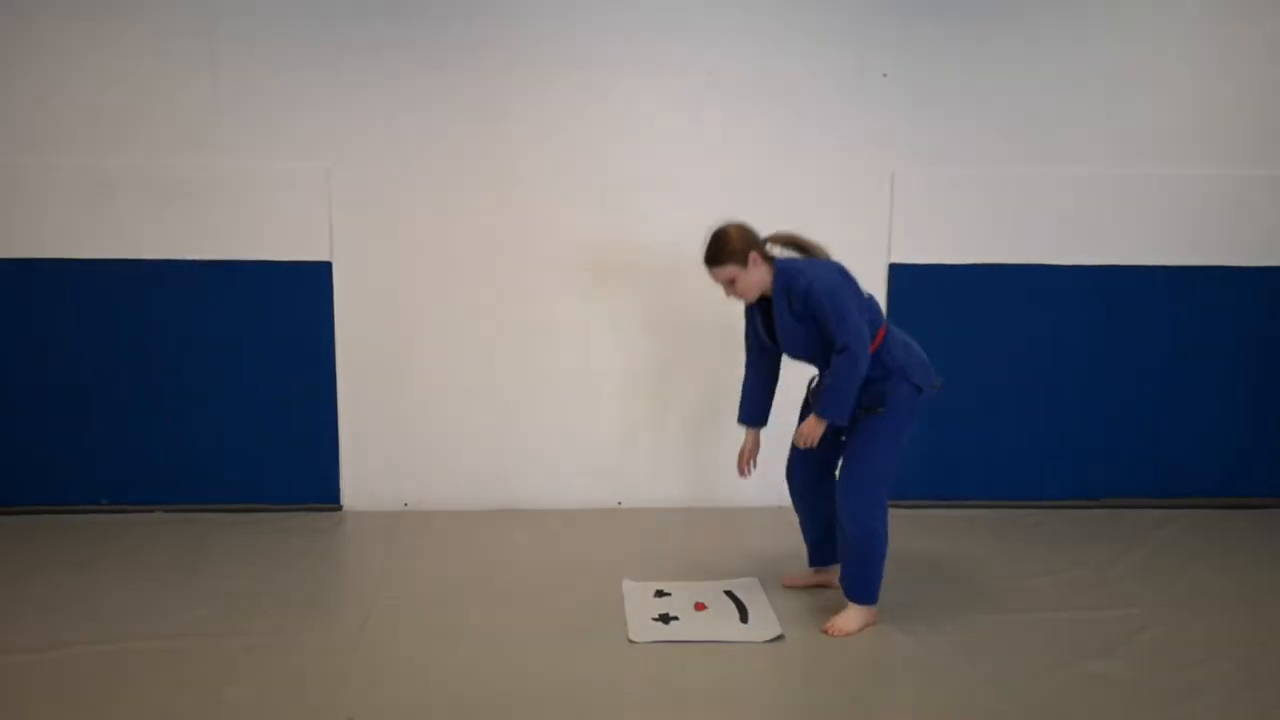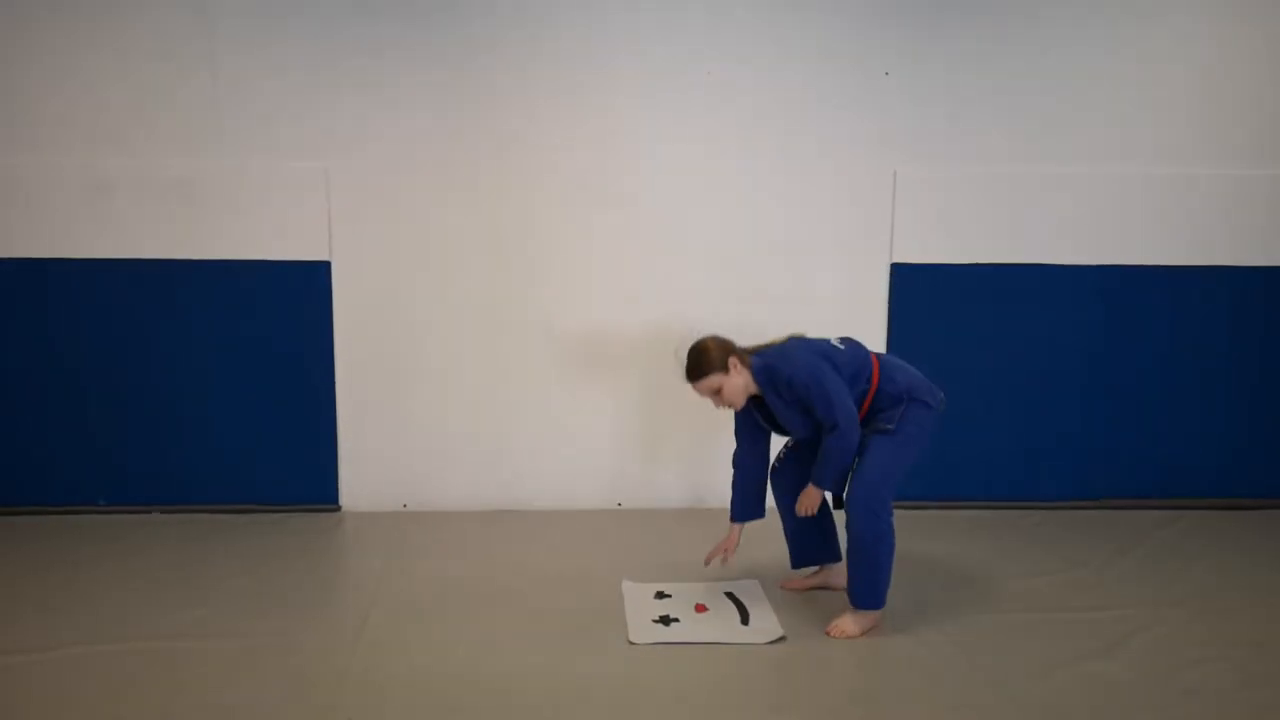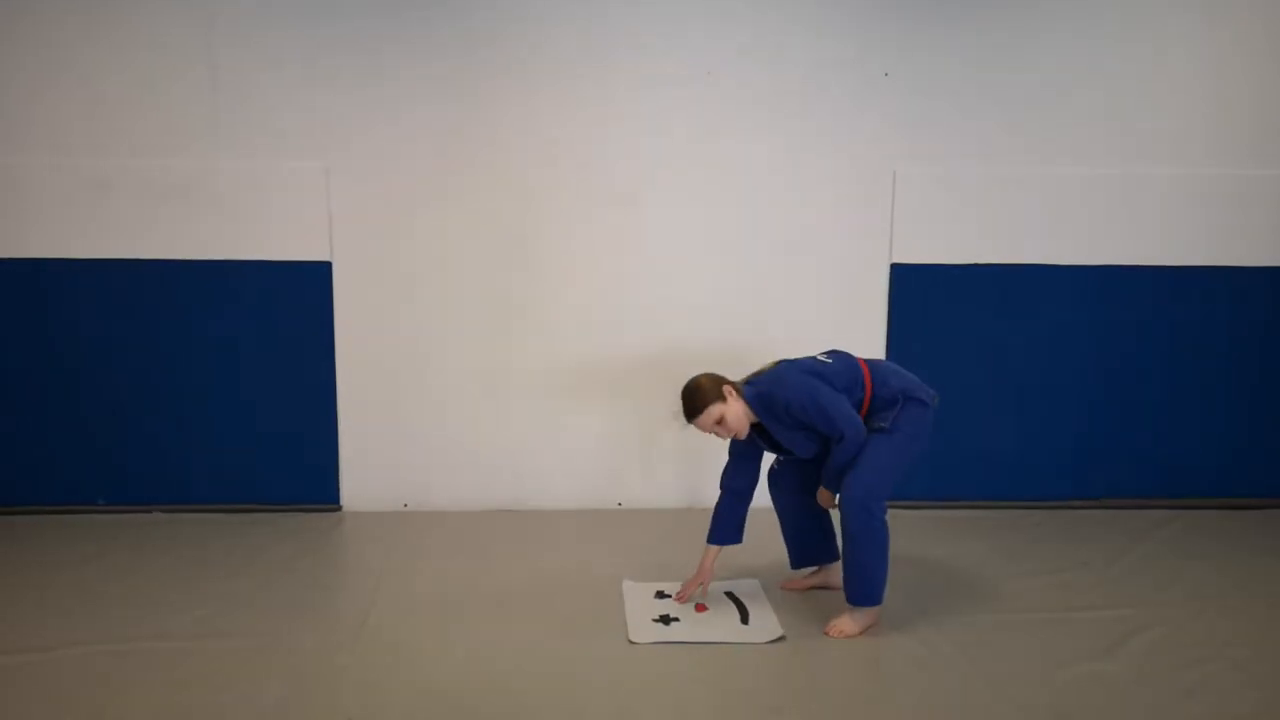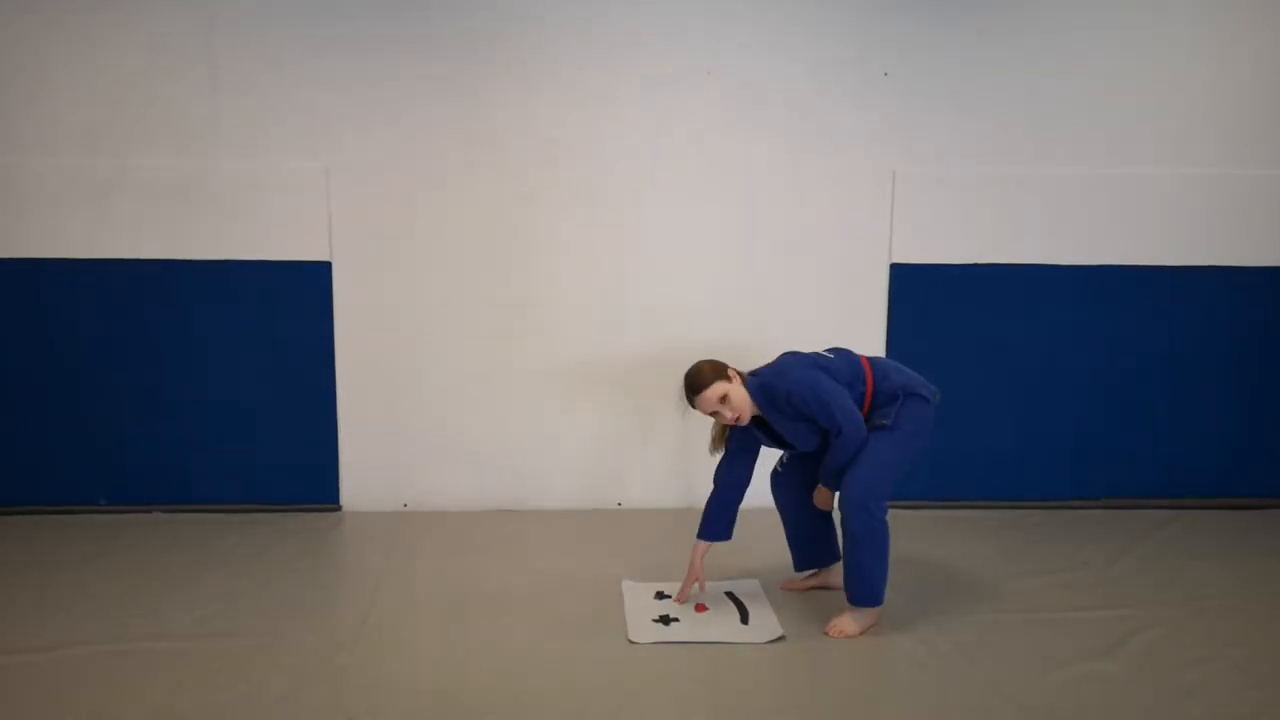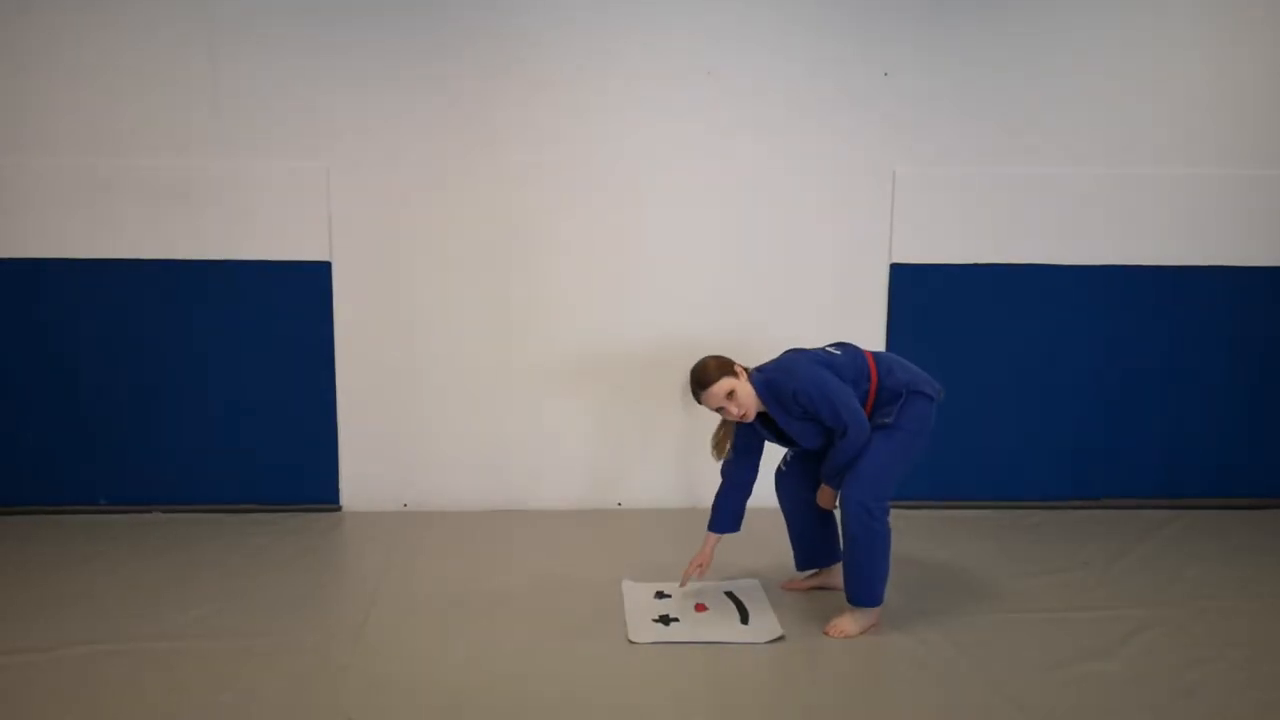
dt=0.2s
person 1, frame 1
left shoulder: (815, 282)
right shoulder: (761, 302)
left elbow: (852, 352)
right elbow: (761, 367)
left wrist: (820, 417)
right wrist: (752, 433)
left hip: (892, 380)
right hip: (839, 391)
left knee: (858, 488)
right knee: (803, 470)
left ankle: (863, 602)
right ankle: (827, 566)
person 1, frame 2
left shoulder: (796, 367)
right shoulder: (751, 396)
left elbow: (844, 427)
right elbow: (749, 462)
left wrist: (818, 485)
right wrist: (734, 534)
left hip: (904, 404)
right hip: (863, 412)
left knee: (865, 497)
right knee: (787, 476)
left ankle: (868, 608)
right ankle: (829, 567)
person 1, frame 3
left shoulder: (787, 391)
right shoulder: (748, 424)
left elbow: (850, 433)
right elbow: (736, 490)
left wrist: (829, 486)
right wrist: (706, 565)
left hip: (901, 406)
right hip: (857, 414)
left knee: (857, 495)
right knee: (787, 477)
left ankle: (866, 606)
right ankle: (828, 568)
person 1, frame 4
left shoulder: (789, 382)
right shoulder: (746, 423)
left elbow: (850, 429)
right elbow: (729, 484)
left wrist: (827, 484)
right wrist: (697, 559)
left hip: (902, 405)
right hip: (862, 410)
left knee: (858, 495)
right knee: (790, 479)
left ankle: (867, 607)
right ankle: (829, 569)
person 1, frame 5
left shoulder: (795, 379)
right shoulder: (751, 420)
left elbow: (855, 429)
right elbow: (737, 478)
left wrist: (831, 483)
right wrist: (708, 547)
left hip: (905, 401)
right hip: (860, 405)
left knee: (859, 496)
right knee: (795, 477)
left ankle: (867, 607)
right ankle: (830, 569)
